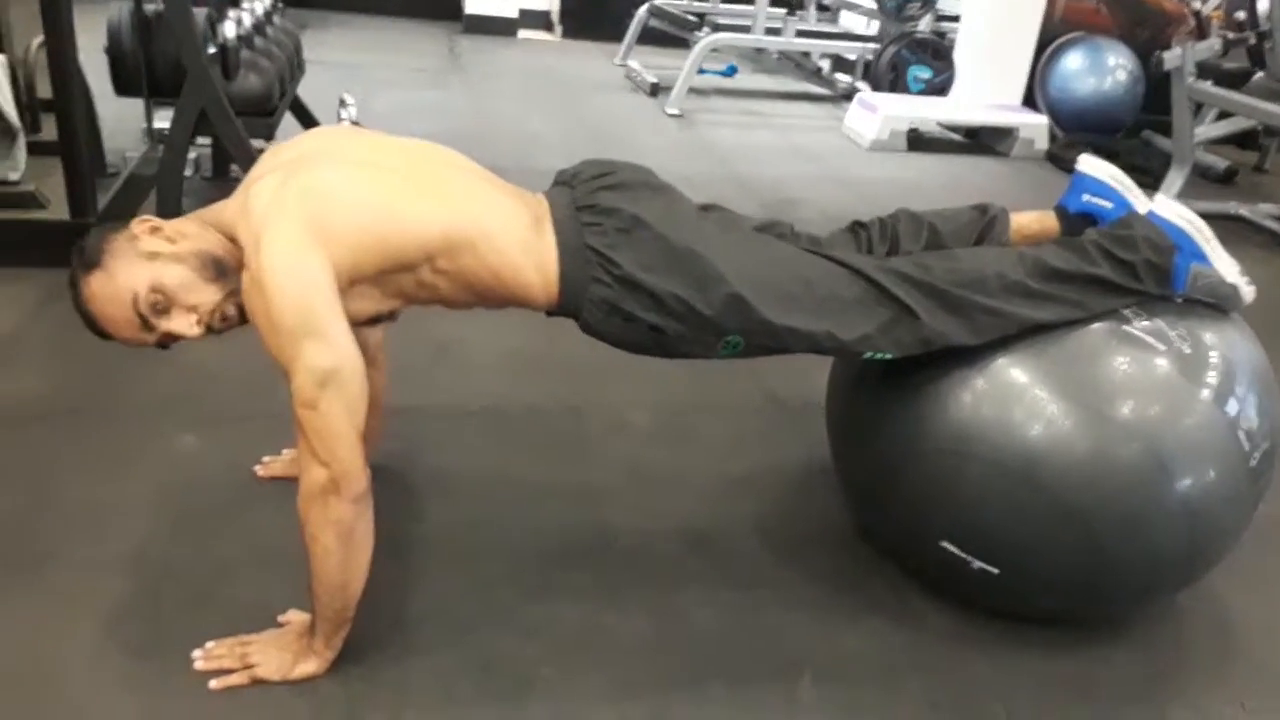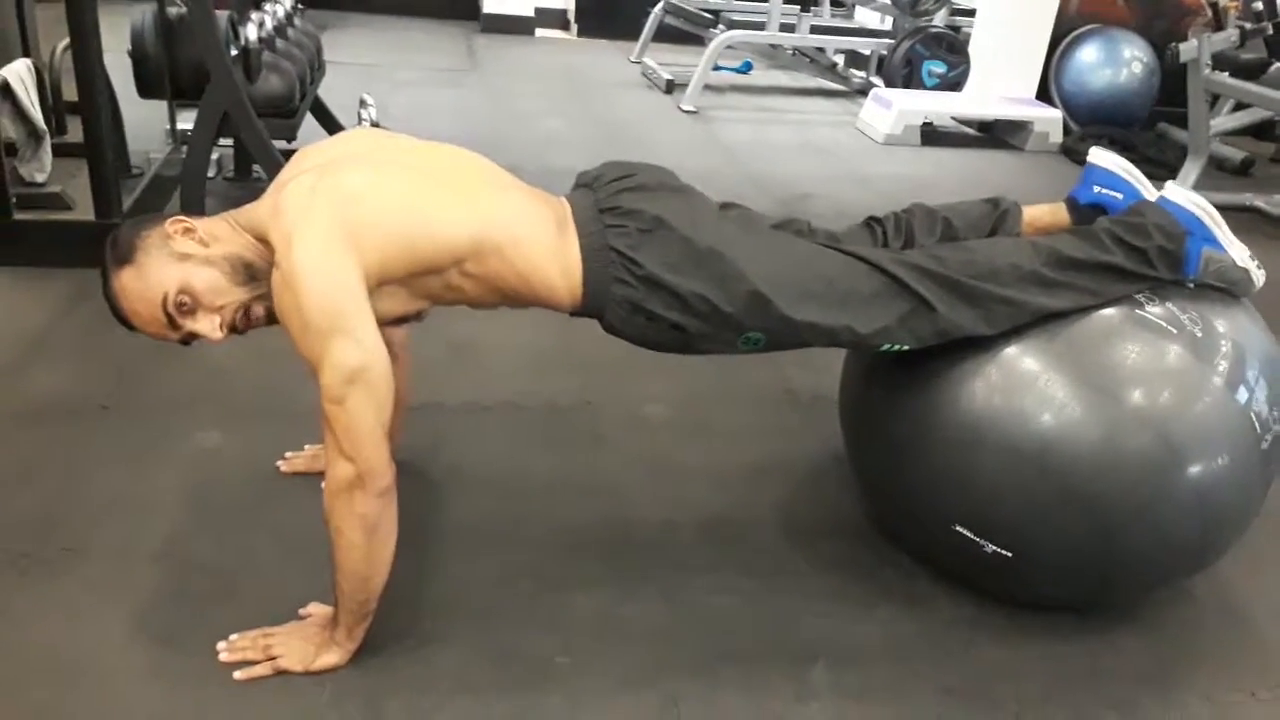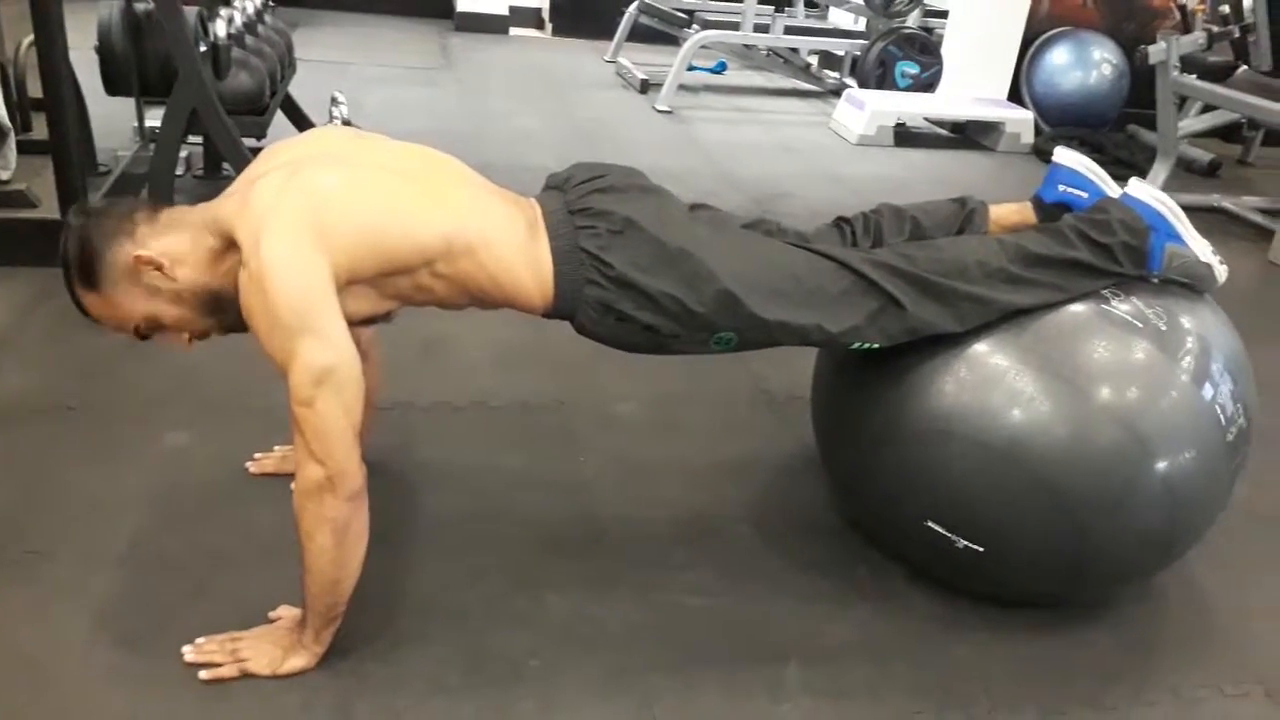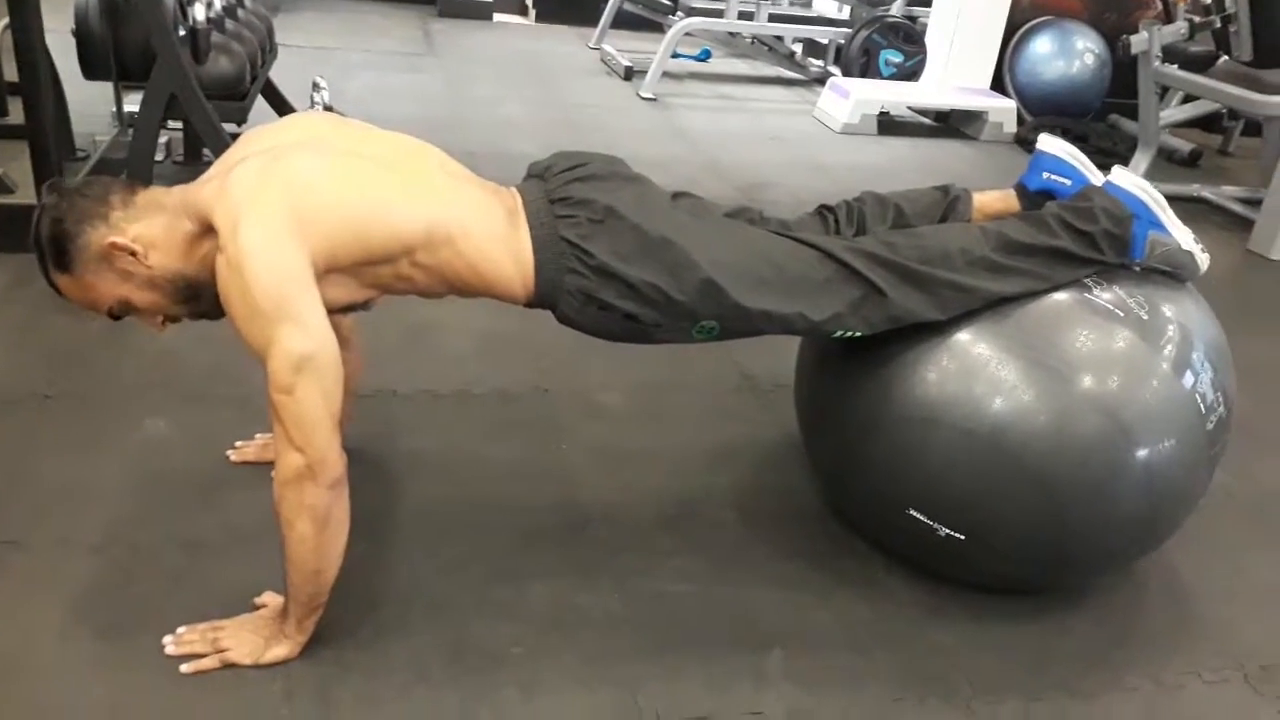
dt=0.5s
person 1, frame 1
left shoulder: (273, 264)
right shoulder: (282, 169)
left elbow: (341, 490)
left wrist: (315, 643)
right wrist: (337, 438)
left hip: (623, 274)
right hip: (599, 207)
left knee: (888, 310)
right knee: (848, 260)
left ankle: (1150, 253)
right ankle: (1069, 212)
person 1, frame 2
left shoulder: (303, 266)
right shoulder: (310, 176)
left elbow: (367, 481)
left wrist: (341, 634)
right wrist: (360, 436)
left hip: (648, 272)
right hip: (623, 206)
left knee: (904, 298)
right knee: (869, 256)
left ankle: (1163, 239)
right ankle: (1081, 202)
person 1, frame 3
left shoulder: (268, 266)
right shoulder: (276, 175)
left elbow: (335, 483)
left wrist: (305, 638)
right wrist: (329, 434)
left hip: (618, 274)
right hip: (592, 210)
left knee: (876, 297)
right knee: (836, 254)
left ankle: (1127, 235)
right ankle: (1046, 202)
person 1, frame 4
left shoulder: (247, 254)
right shoulder: (253, 161)
left elbow: (316, 470)
left wrist: (291, 627)
right wrist: (312, 423)
left hip: (597, 264)
right hip: (574, 198)
left knee: (856, 288)
right knee: (820, 243)
left ankle: (1111, 225)
right ankle: (1031, 188)
